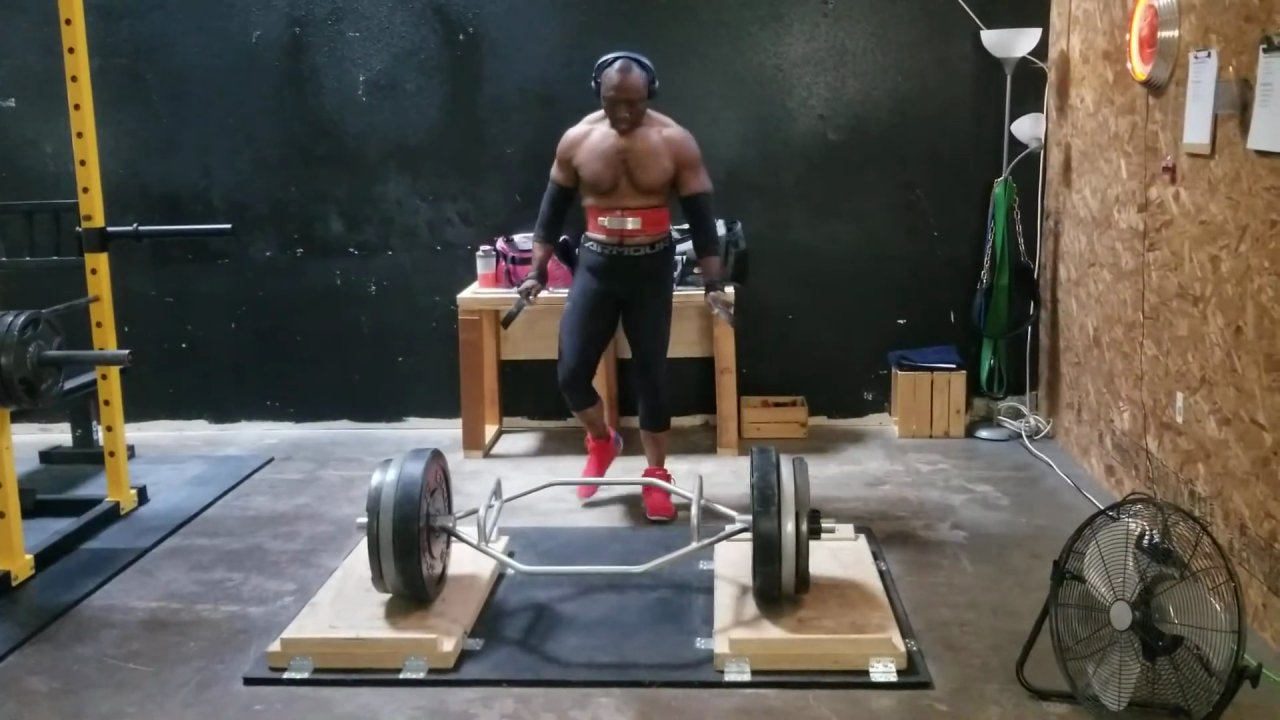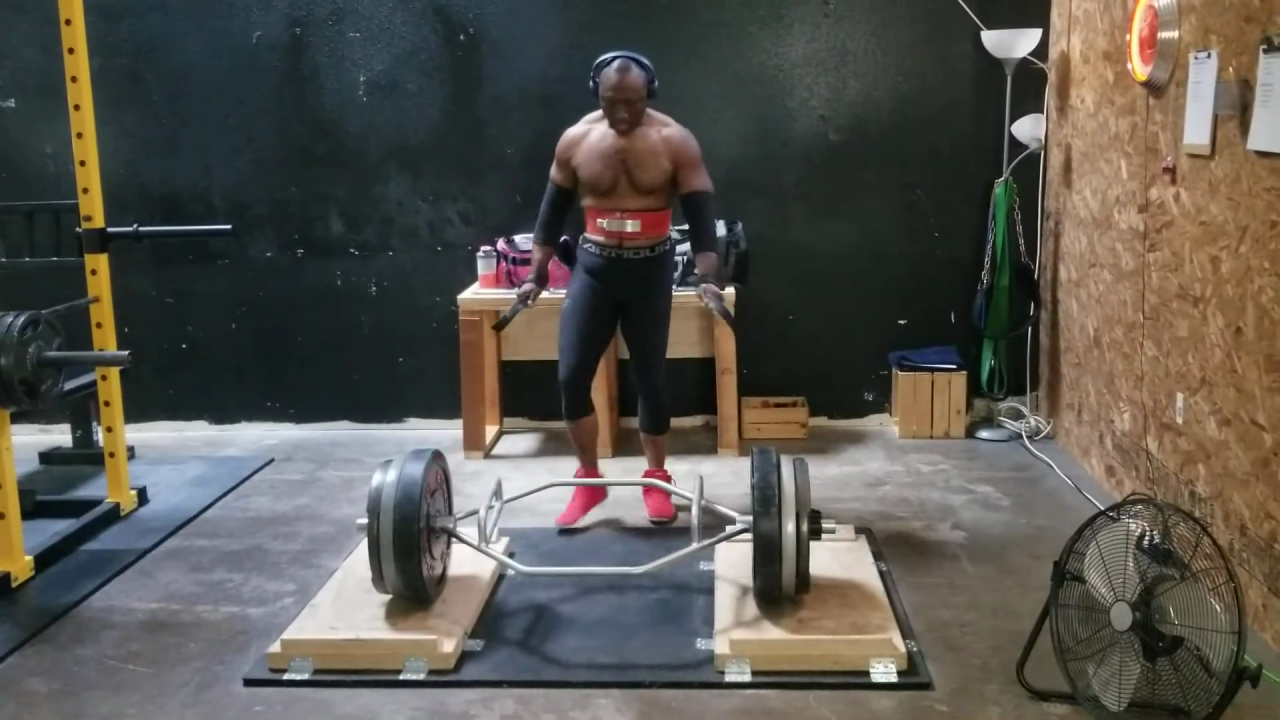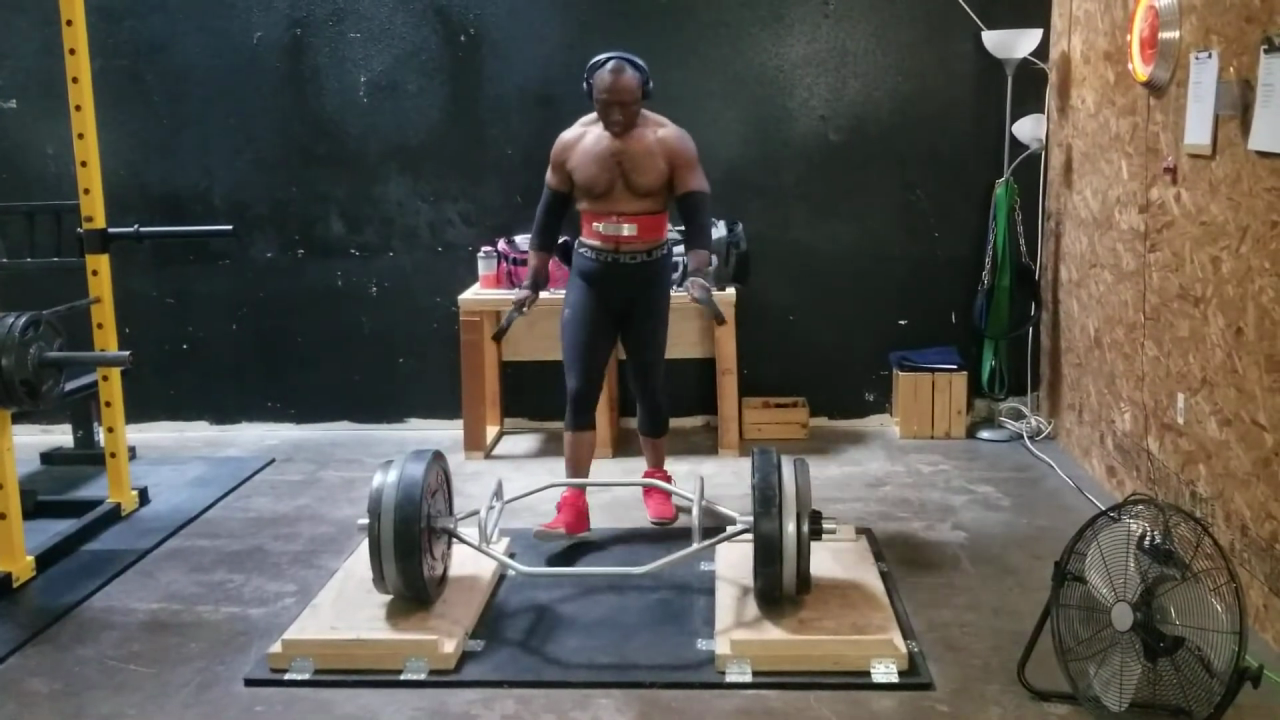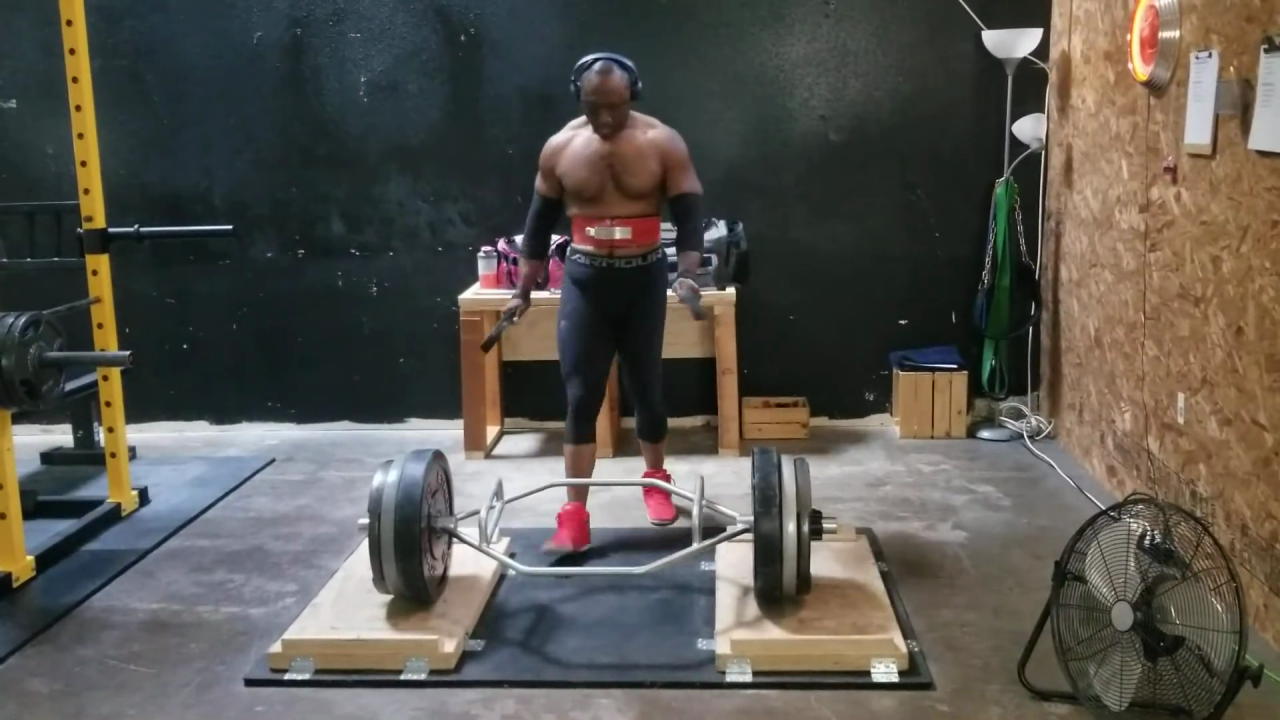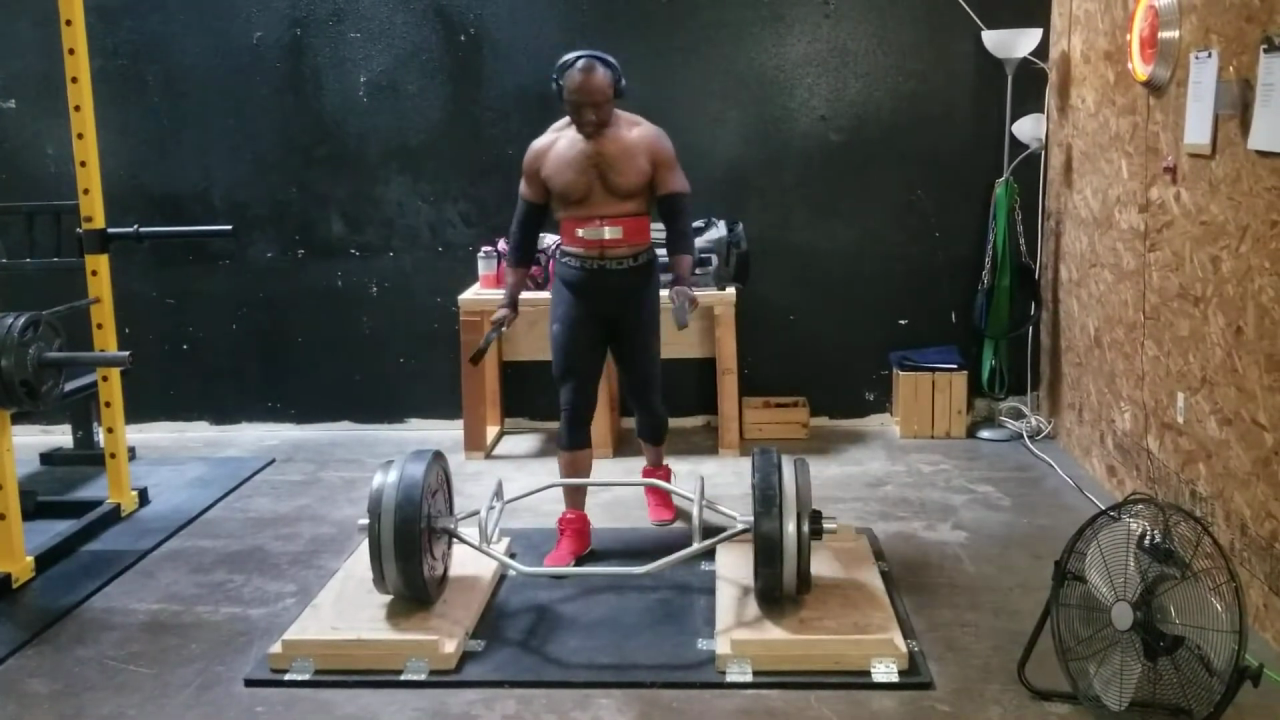
dt=0.1s
person 1, frame 1
left shoulder: (676, 142)
right shoulder: (576, 140)
left elbow: (700, 216)
right elbow: (553, 207)
left wrist: (713, 284)
right wrist: (537, 271)
left hip: (651, 267)
right hip: (595, 264)
left knee: (650, 376)
right knee: (571, 373)
left ankle: (656, 477)
right ankle: (600, 440)
person 1, frame 2
left shoulder: (676, 141)
right shoulder: (575, 140)
left elbow: (700, 214)
right elbow: (553, 209)
left wrist: (706, 275)
right wrist: (536, 274)
left hip: (650, 269)
right hip: (592, 267)
left knee: (650, 379)
right knee: (570, 377)
left ankle: (655, 480)
right ankle: (588, 481)
person 1, frame 3
left shoulder: (673, 142)
right shoulder: (570, 143)
left elbow: (697, 214)
right elbow: (549, 214)
left wrist: (697, 272)
right wrist: (532, 280)
left hip: (648, 273)
right hip: (589, 272)
left knee: (648, 383)
right knee: (580, 390)
left ankle: (656, 479)
right ankle: (574, 505)
person 1, frame 4
left shoulder: (664, 143)
right shoulder: (559, 148)
left elbow: (689, 216)
right elbow: (540, 221)
left wrist: (686, 272)
right wrist: (524, 289)
left hip: (644, 278)
right hip: (583, 280)
left knee: (644, 388)
right knee: (581, 398)
left ankle: (655, 481)
right ankle: (574, 519)
person 1, frame 5
left shoulder: (650, 141)
right shoulder: (543, 151)
left elbow: (678, 217)
right elbow: (525, 228)
left wrist: (681, 279)
right wrist: (510, 299)
left hip: (635, 279)
right hip: (574, 282)
left knee: (645, 390)
right knee: (574, 404)
left ankle: (656, 473)
right ankle: (574, 524)
